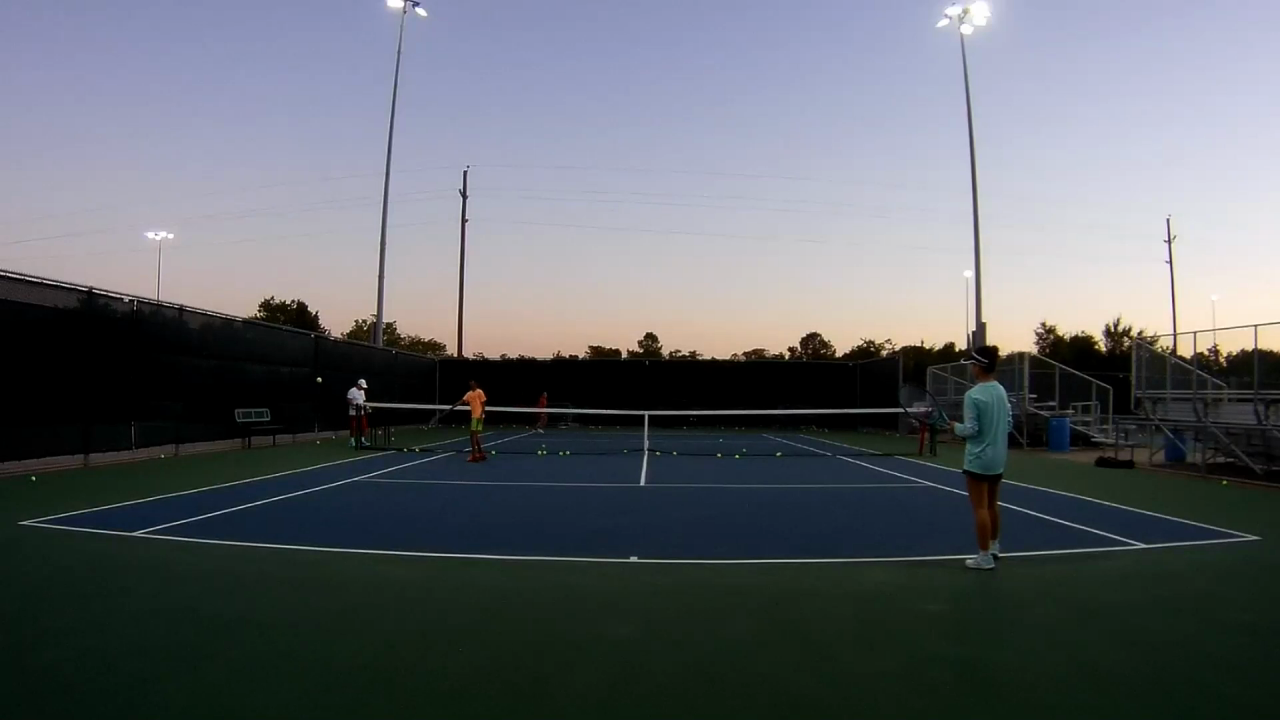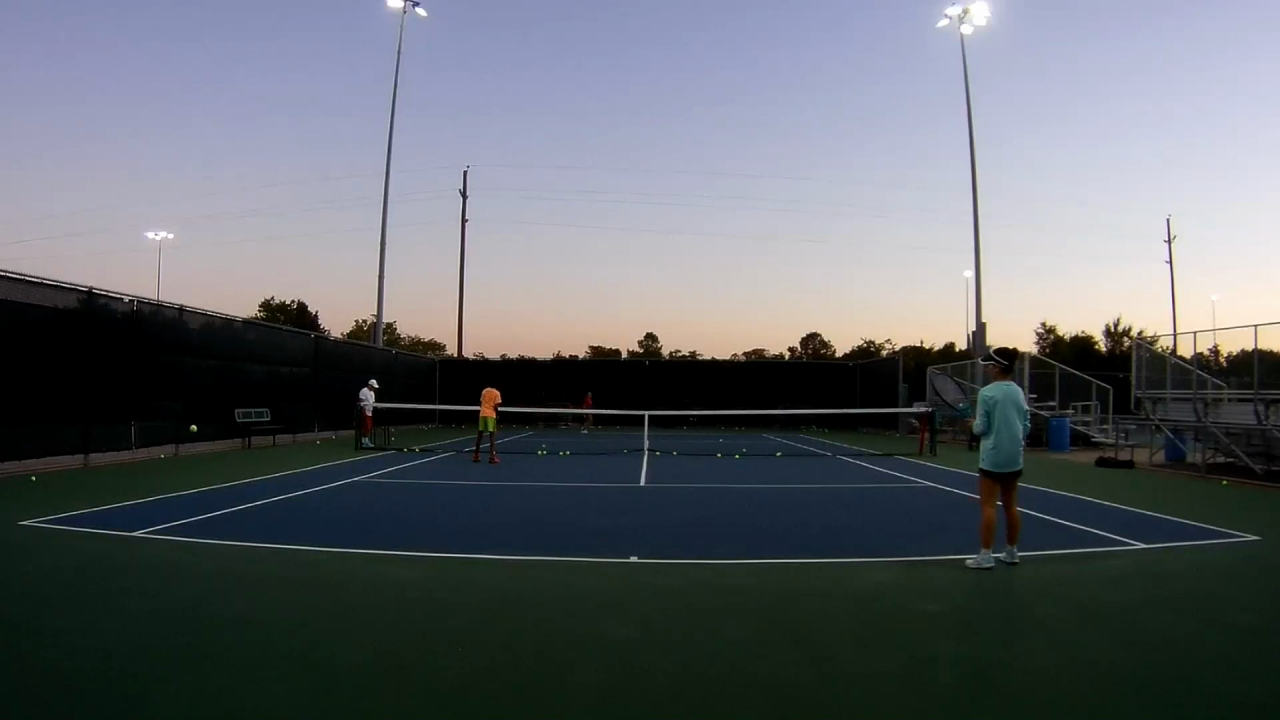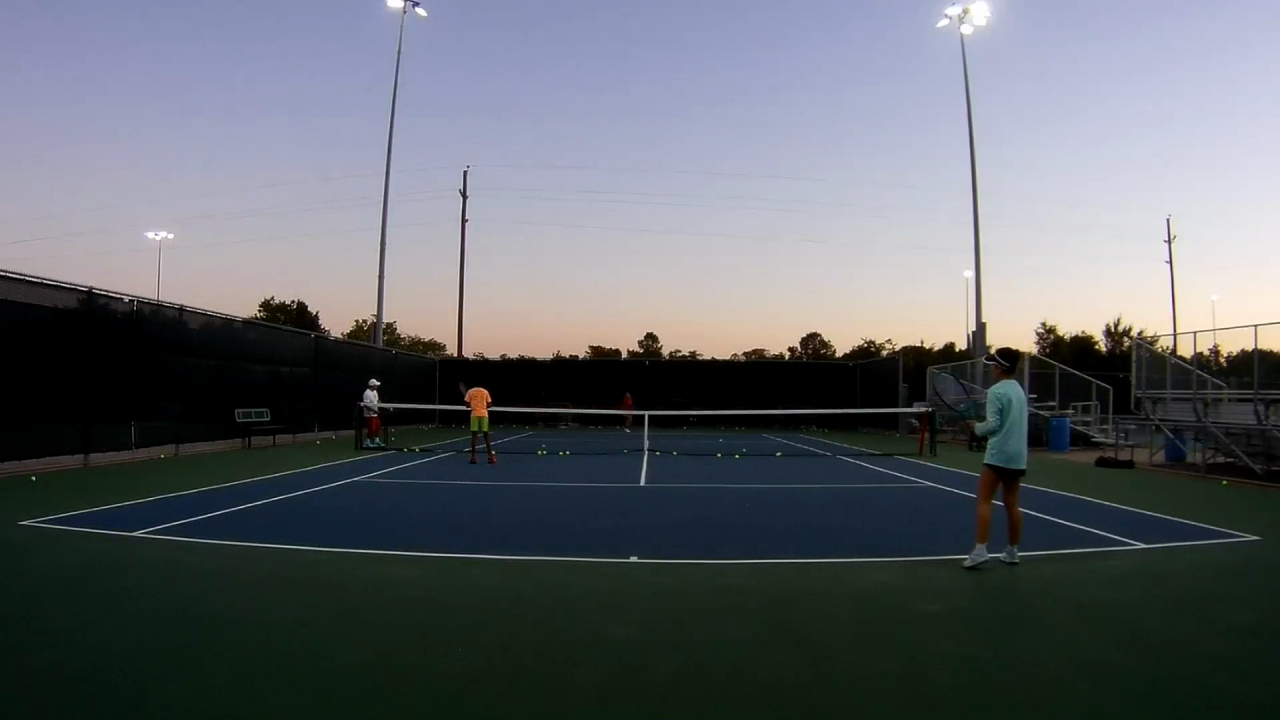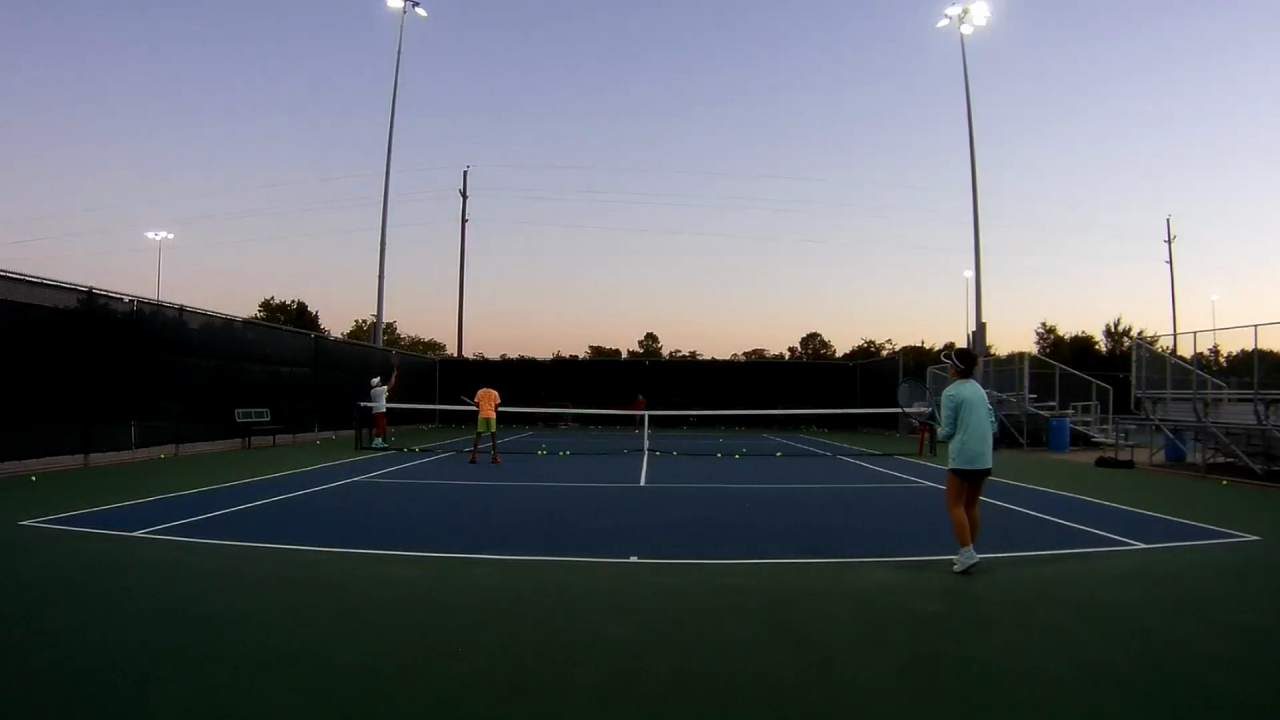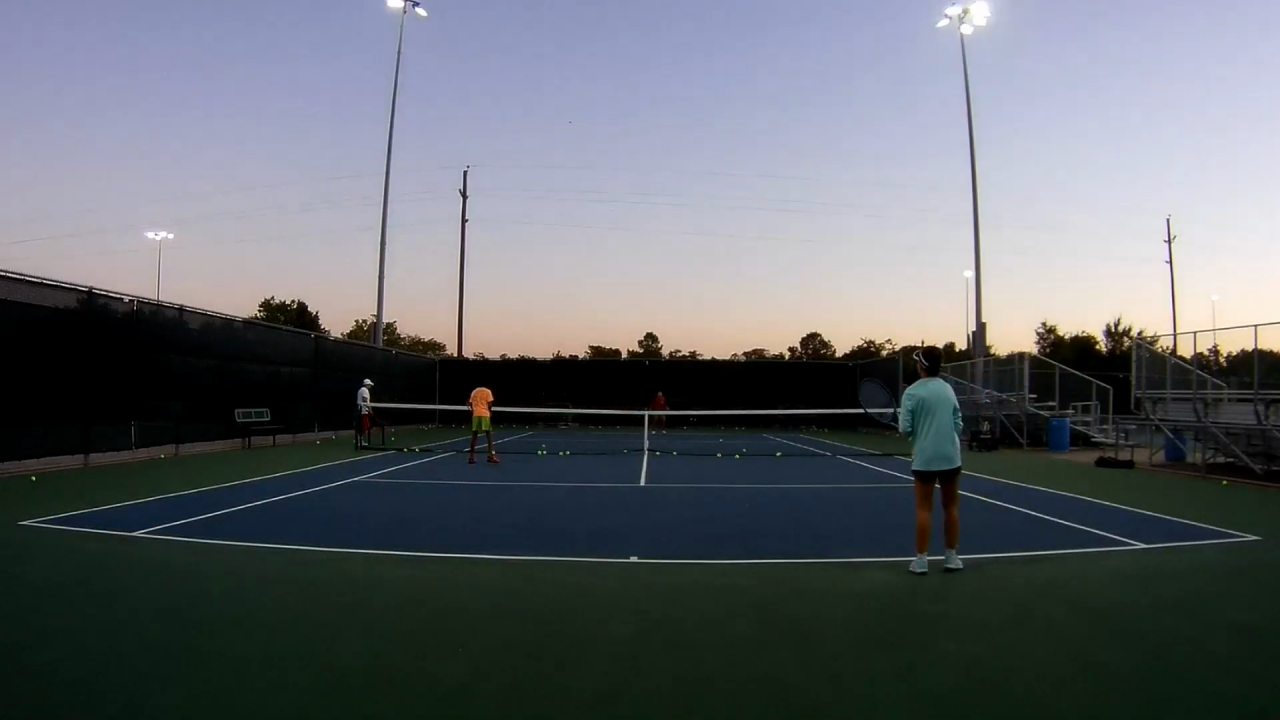
dt=1s
person 1, frame 1
left shoulder: (973, 395)
right shoulder: (1001, 391)
left elbow: (971, 430)
right elbow: (1008, 423)
left wrist: (956, 427)
left hip: (979, 458)
right hip: (998, 457)
left knee: (980, 508)
right knee: (992, 504)
left ankle: (985, 557)
right ankle: (994, 545)
person 1, frame 2
left shoulder: (987, 393)
right shoulder: (1019, 392)
left elbow: (980, 428)
right elbow: (1026, 427)
left wrist: (973, 425)
left hip: (993, 457)
right hip: (1014, 456)
left knee: (988, 506)
right knee: (1010, 505)
left ankle: (986, 555)
right ankle: (1012, 551)
person 1, frame 3
left shoulder: (996, 391)
right shoulder: (1019, 390)
left elbow: (993, 425)
left wrist: (977, 427)
left hip: (999, 454)
right hip: (1018, 455)
left knee: (984, 501)
right knee: (1011, 504)
left ankle: (980, 550)
right ankle: (1012, 552)
person 1, frame 4
left shoulder: (951, 393)
right shoulder: (979, 390)
left elbow: (947, 431)
right elbow: (992, 424)
left wrist: (939, 433)
left hip: (962, 456)
right hip: (983, 457)
left knee: (955, 506)
right knee: (972, 505)
left ankle: (968, 552)
right ankle: (967, 553)
person 1, frame 5
left shoulder: (912, 392)
right shoulder: (948, 390)
left elbow: (905, 428)
right elbow: (958, 425)
left hip: (925, 458)
right hip: (950, 456)
left knee: (924, 509)
right knee: (951, 507)
left ankle: (921, 559)
right ankle: (952, 555)
